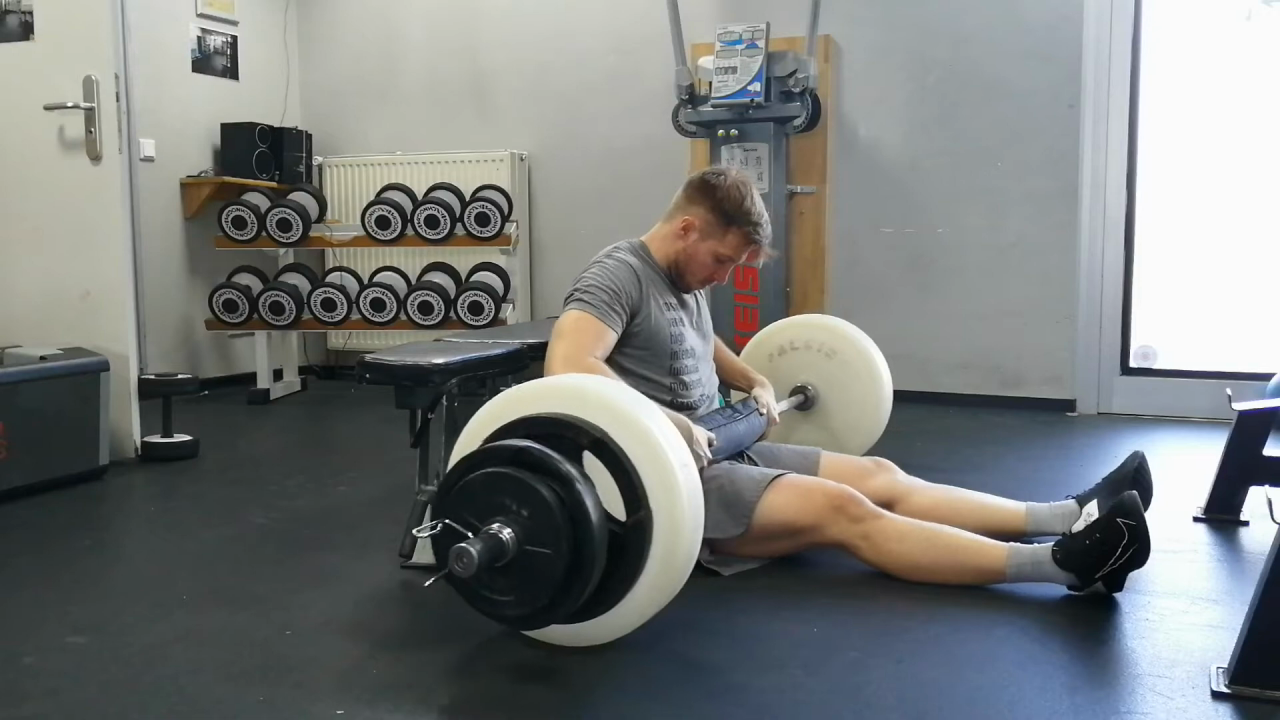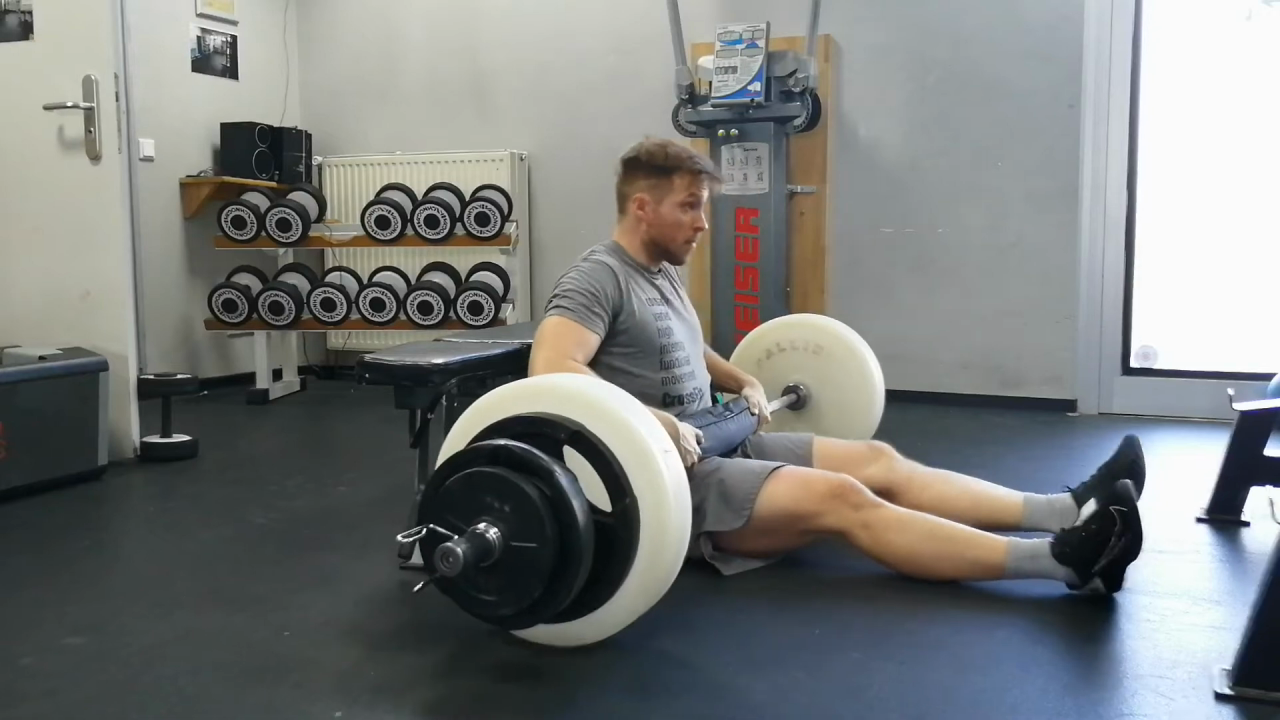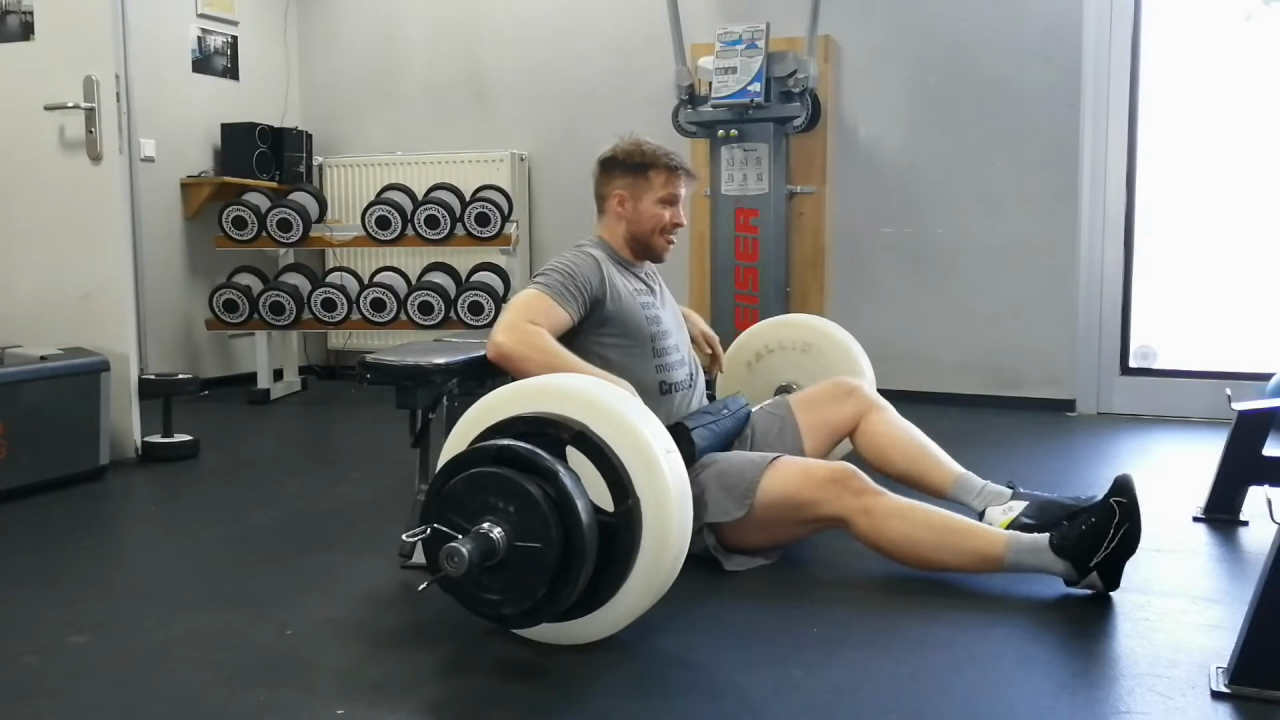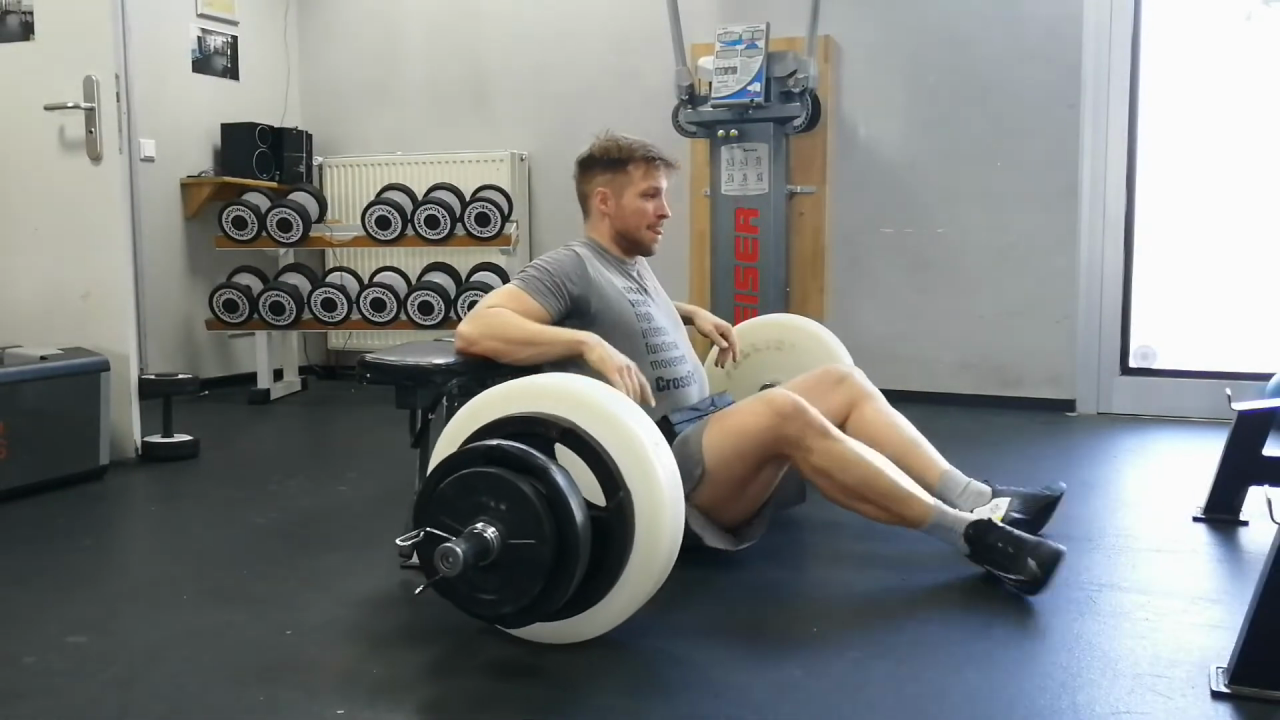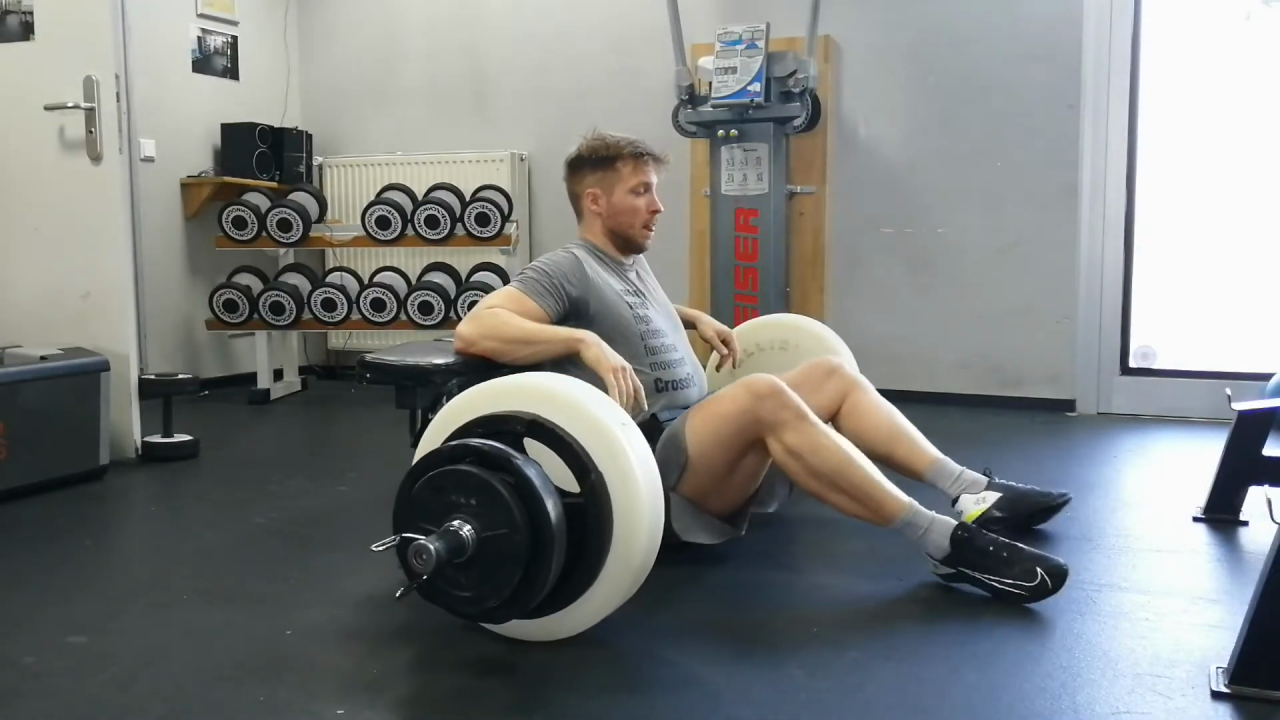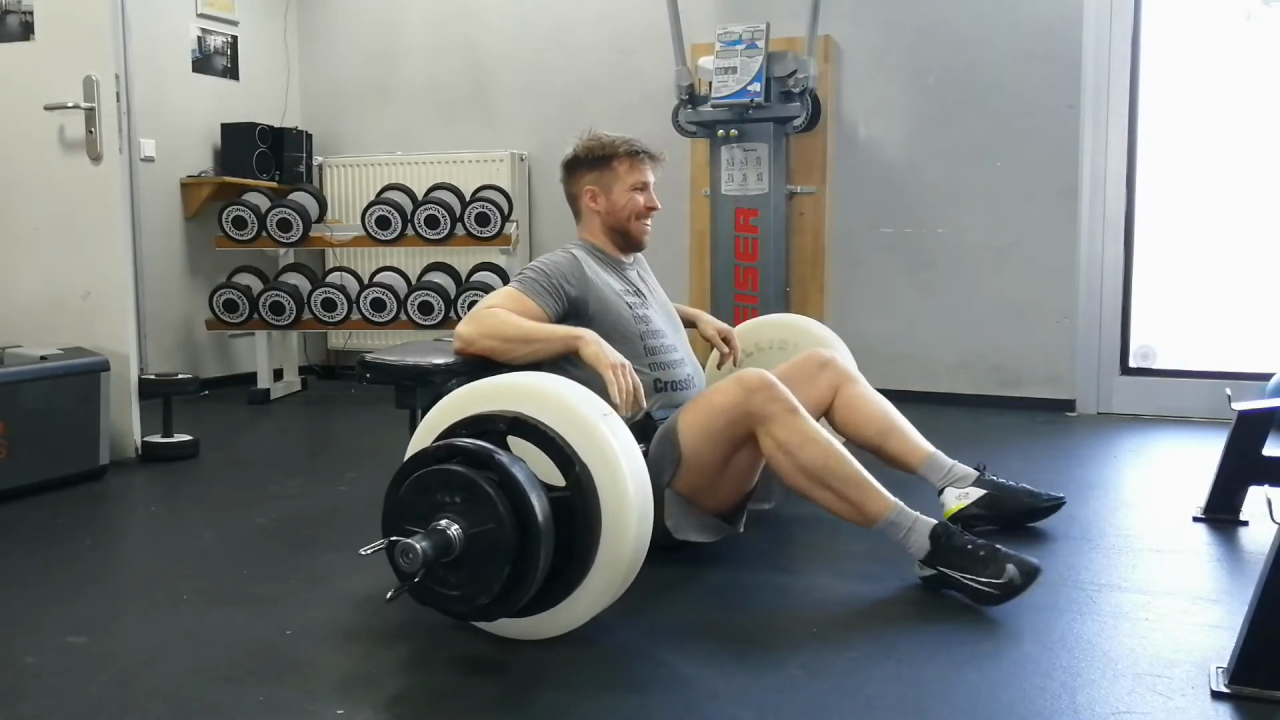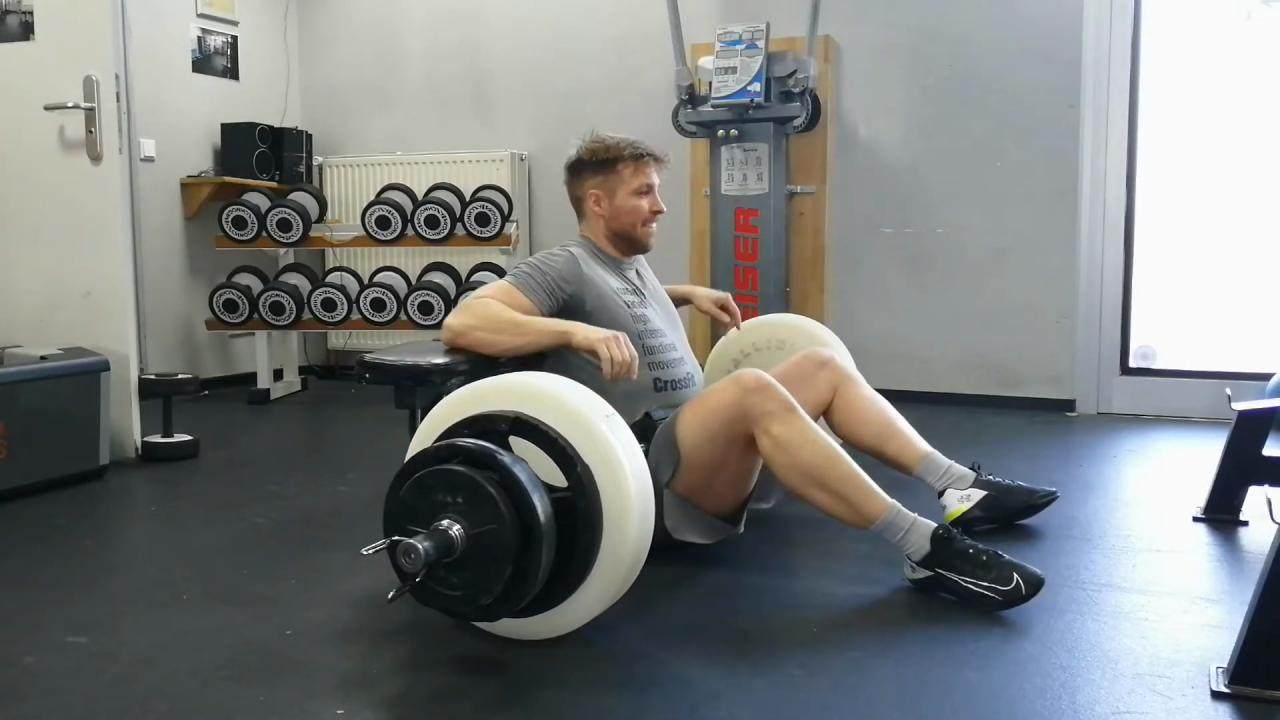
dt=0.7s
person 1, frame 1
left shoulder: (680, 277)
right shoulder: (616, 277)
right elbow: (566, 368)
left wrist: (754, 382)
right wrist: (668, 424)
left hip: (717, 454)
left knee: (879, 476)
right knee: (841, 511)
left ankle: (1068, 517)
right ankle: (1065, 564)
person 1, frame 2
left shoulder: (659, 271)
right shoulder: (597, 279)
right elbow: (549, 372)
left wrist: (743, 381)
right wrist: (656, 426)
left hip: (715, 451)
left knee: (877, 461)
right knee: (841, 500)
left ankle: (1066, 511)
right ankle: (1063, 561)
person 1, frame 3
left shoulder: (637, 267)
right shoulder: (582, 269)
right elbow: (508, 340)
left wrist: (687, 317)
right wrist: (612, 391)
left hip: (713, 441)
left knee: (851, 396)
right knee: (839, 487)
left ankle: (1002, 507)
right ankle: (1062, 557)
person 1, frame 4
left shoulder: (631, 265)
right shoulder: (568, 269)
right elbow: (474, 331)
left wrist: (691, 312)
right wrist: (586, 343)
left hip: (706, 439)
left knee: (841, 380)
right knee: (782, 410)
left ankle: (981, 504)
right ankle: (967, 534)
person 1, frame 5
left shoulder: (630, 261)
right shoulder: (566, 269)
right elbow: (473, 329)
left wrist: (693, 316)
right wrist: (584, 341)
left hip: (707, 447)
right hip: (654, 474)
left knee: (832, 373)
right knee: (762, 394)
left ankle: (973, 495)
right ankle: (946, 541)
person 1, frame 6
left shoulder: (629, 261)
right shoulder: (564, 270)
right elbow: (472, 330)
left wrist: (694, 316)
right wrist: (583, 340)
left hip: (707, 457)
right hip: (653, 480)
left knee: (825, 365)
right knee: (755, 388)
left ankle: (962, 489)
right ankle: (927, 542)
person 1, frame 7
left shoulder: (631, 259)
right shoulder: (562, 269)
right elbow: (461, 324)
left wrist: (689, 294)
right wrist: (575, 330)
left hip: (706, 456)
right hip: (653, 481)
left knee: (821, 364)
right knee: (751, 388)
left ankle: (960, 490)
right ankle: (927, 547)
